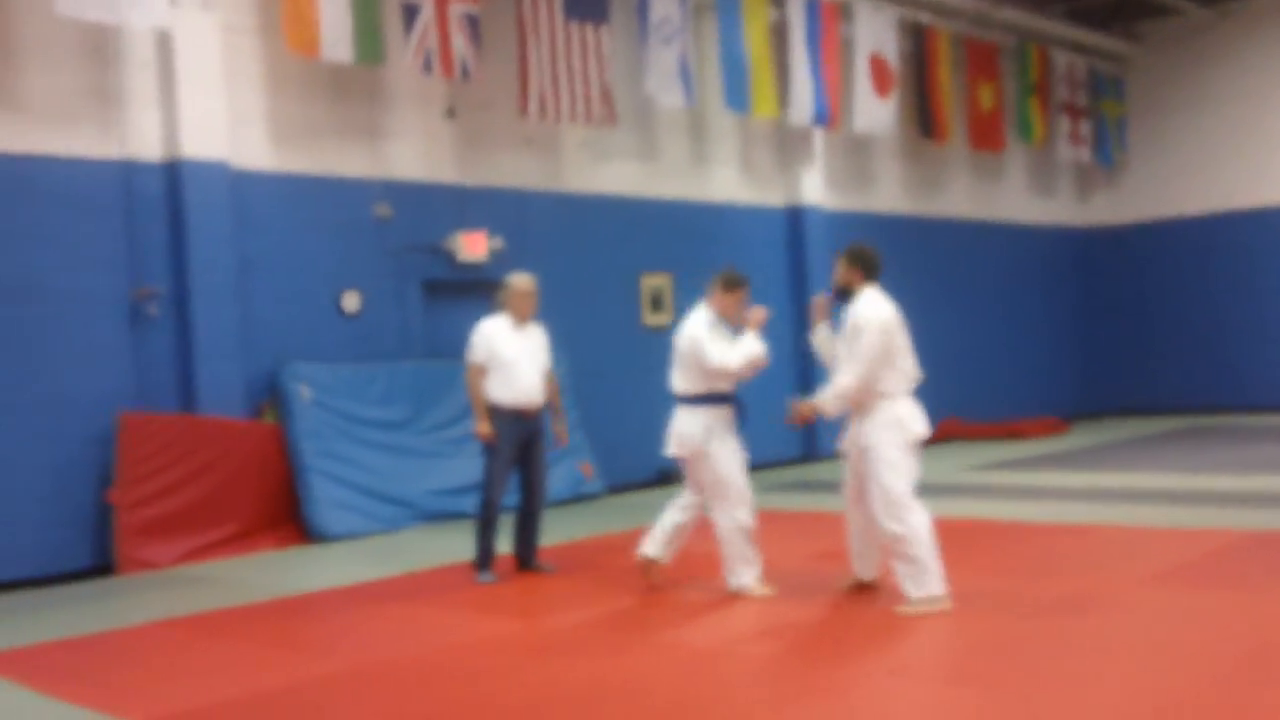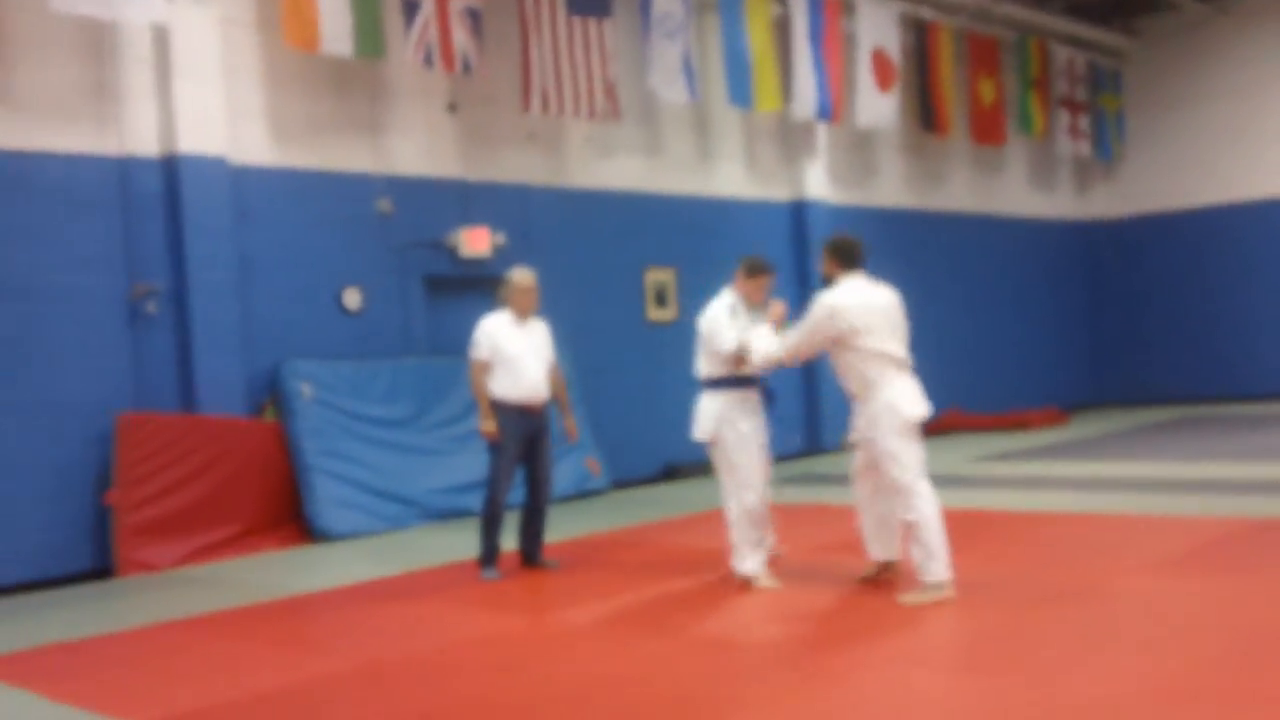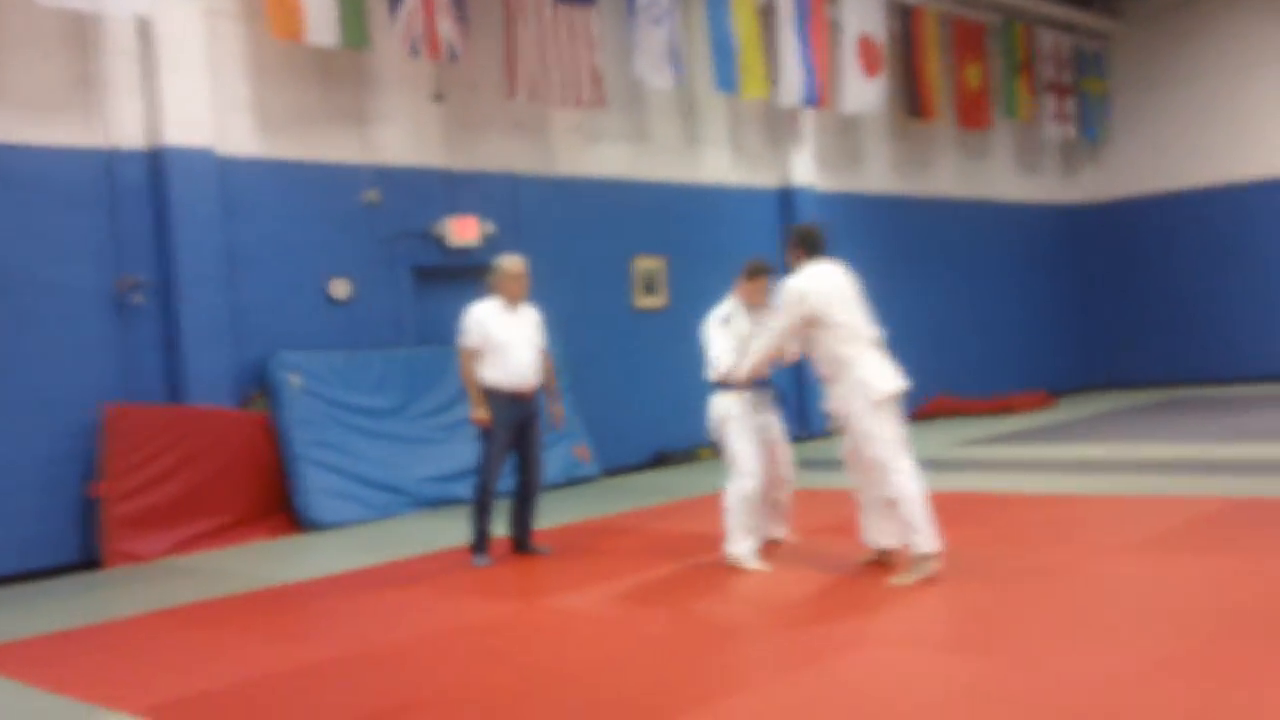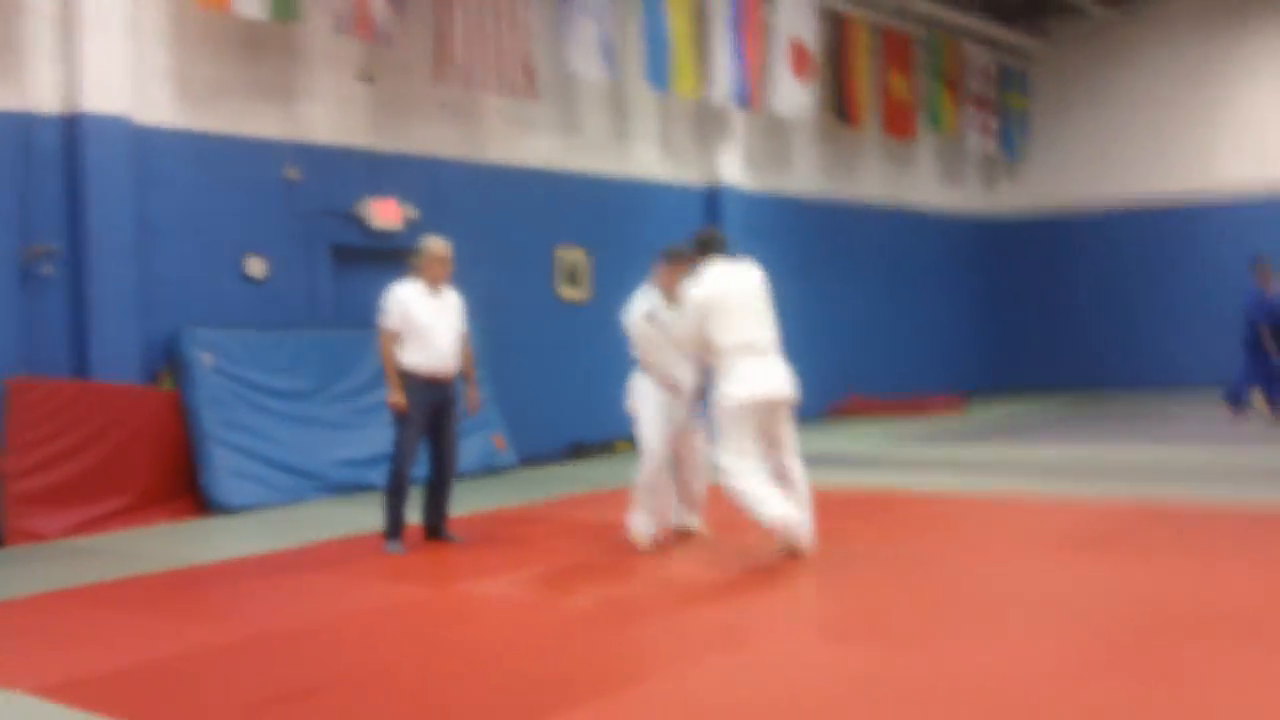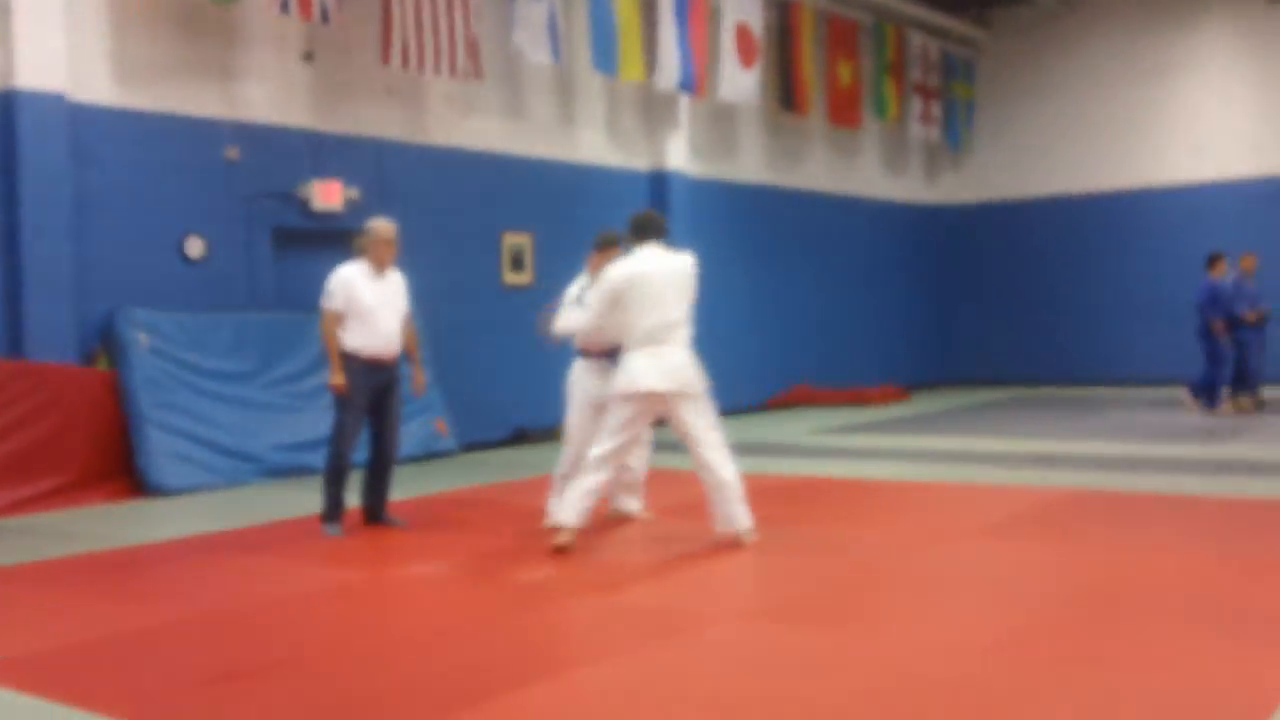
dt=0.2s
person 1, frame 1
left shoulder: (871, 312)
right shoulder: (863, 310)
left elbow: (856, 375)
right elbow: (839, 360)
left wrist: (816, 406)
right wrist: (820, 326)
left hip: (888, 421)
right hip: (868, 420)
left knee: (895, 507)
right knee: (858, 500)
left ankle: (931, 593)
right ankle: (864, 573)
person 1, frame 2
left shoulder: (833, 301)
right shoulder: (885, 292)
left elbow: (798, 346)
left wrist: (755, 350)
left hip: (886, 403)
right hip: (885, 399)
left knee: (907, 490)
right knee: (869, 479)
left ankle: (937, 580)
right ankle: (885, 558)
person 1, frame 3
left shoulder: (799, 286)
right shoulder: (838, 274)
left elbow: (776, 338)
left wrist: (743, 371)
left hip: (859, 382)
right hip: (870, 375)
left knee: (889, 466)
right knee: (864, 462)
left ankle: (926, 553)
right ankle: (885, 544)
person 1, frame 4
left shoulder: (697, 291)
right shoulder: (753, 273)
left elbow: (696, 343)
left hip: (739, 383)
right hip: (774, 374)
left knee: (737, 465)
right knee: (785, 460)
left ankle: (784, 523)
right ankle: (799, 537)
person 1, frame 5
left shoulder: (618, 271)
right shoulder: (687, 263)
left elbow: (590, 329)
left hip: (638, 370)
right hip: (679, 367)
left knee: (604, 451)
right knee: (710, 448)
left ankle: (569, 526)
right ankle: (739, 526)
person 2, frame 1
left shoulder: (539, 332)
right shoulder: (488, 329)
left elbow: (548, 379)
right elbow: (474, 376)
left wrist: (558, 419)
right wrist: (481, 419)
left hip: (533, 420)
right hip: (503, 420)
left knee: (534, 493)
right knee: (494, 493)
left ankle: (526, 557)
right ankle: (483, 564)
person 2, frame 2
left shoulder: (542, 327)
right shoulder: (490, 326)
left elbow: (553, 373)
right elbow: (478, 374)
left wrist: (566, 413)
right wrist: (486, 417)
left hip: (538, 416)
right hip: (507, 416)
left knee: (540, 489)
right knee: (498, 490)
left ankle: (532, 553)
right ankle: (488, 560)
person 2, frame 3
left shoulder: (532, 313)
right shoulder: (480, 312)
left elbow: (544, 358)
right elbow: (468, 362)
left wrist: (554, 399)
right wrist: (478, 404)
left hip: (528, 402)
right hip: (498, 402)
left knee: (531, 474)
right knee: (489, 476)
left ankle: (522, 539)
right ankle: (480, 547)
person 2, frame 4
left shoulder: (453, 298)
right shoulder: (401, 294)
left elbow: (463, 344)
right elbow: (387, 344)
left wrist: (471, 384)
right wrist: (395, 388)
left hip: (445, 388)
right hip: (416, 387)
left knee: (445, 462)
right knee: (404, 461)
left ankle: (436, 526)
right ankle: (393, 533)
person 2, frame 5
left shoulder: (398, 279)
right shoulder: (346, 275)
left elbow: (406, 326)
right elbow: (329, 324)
left wrist: (417, 366)
right wrist: (336, 370)
left hip: (388, 371)
right hip: (357, 369)
left knee: (386, 446)
right knee: (344, 444)
left ankle: (375, 510)
right ankle: (332, 516)
person 3, frame 1
left shoulder: (710, 325)
right shoulder: (699, 328)
left elbow: (734, 364)
right elbow: (730, 365)
left wrist: (750, 333)
right wrist: (752, 333)
left hip: (702, 421)
right hip: (705, 424)
left knee: (696, 497)
right knee: (734, 500)
left ankle: (652, 553)
right ankle: (744, 579)
person 3, frame 2
left shoulder: (747, 312)
right shoulder: (718, 313)
right elbow: (735, 351)
left wrist: (771, 324)
right wrist: (769, 325)
left hip: (745, 403)
right hip: (725, 407)
left knee: (754, 479)
right knee: (745, 486)
left ankle: (756, 544)
right ankle: (749, 566)
person 3, frame 3
left shoulder: (764, 316)
right shoulder: (719, 319)
right elbow: (725, 364)
left hip: (762, 401)
right hip: (733, 404)
left knee: (779, 472)
right knee: (747, 475)
left ankle: (773, 530)
right ankle: (741, 549)
person 3, frame 4
right shoulder: (641, 309)
right elbow: (656, 353)
right wrist: (686, 382)
left hip: (683, 387)
right hip: (653, 387)
left knee: (692, 457)
right knee: (655, 454)
left ankle: (687, 519)
right ankle: (644, 524)
person 3, frame 5
right shoulder: (578, 292)
right hip: (591, 373)
left knee: (636, 440)
right knee: (579, 443)
left ankle: (627, 501)
right ankle: (559, 506)
